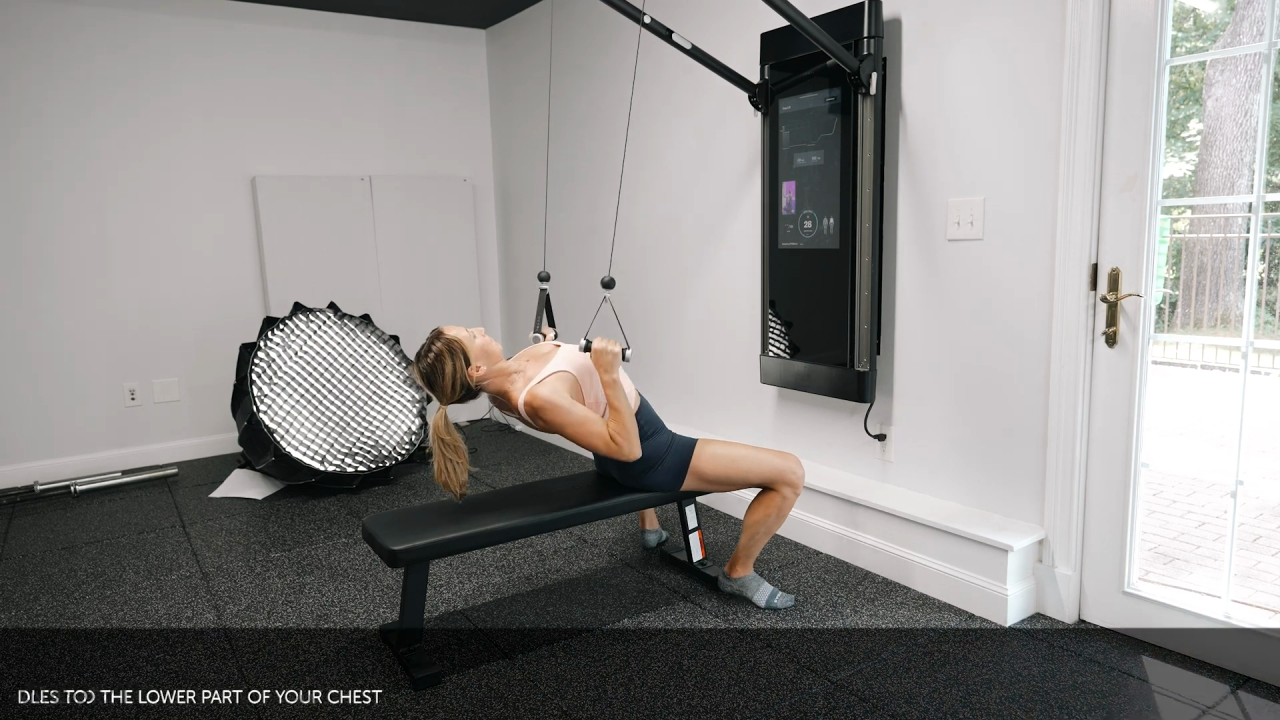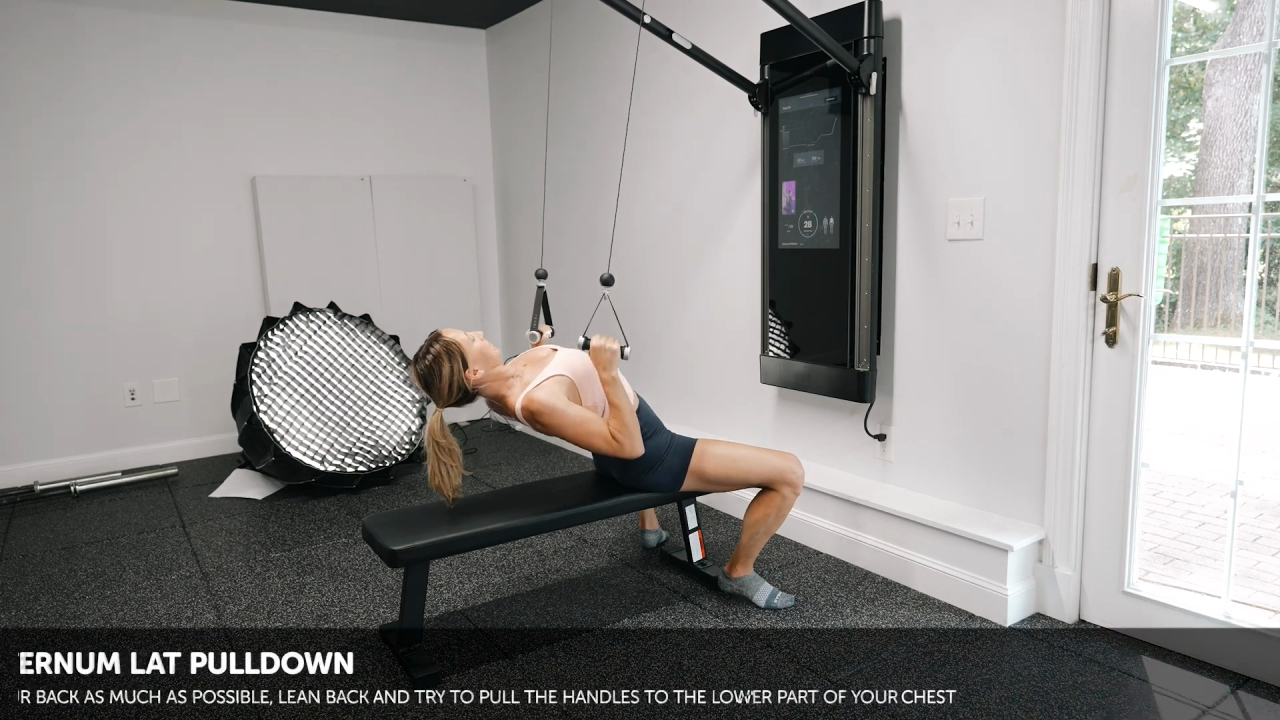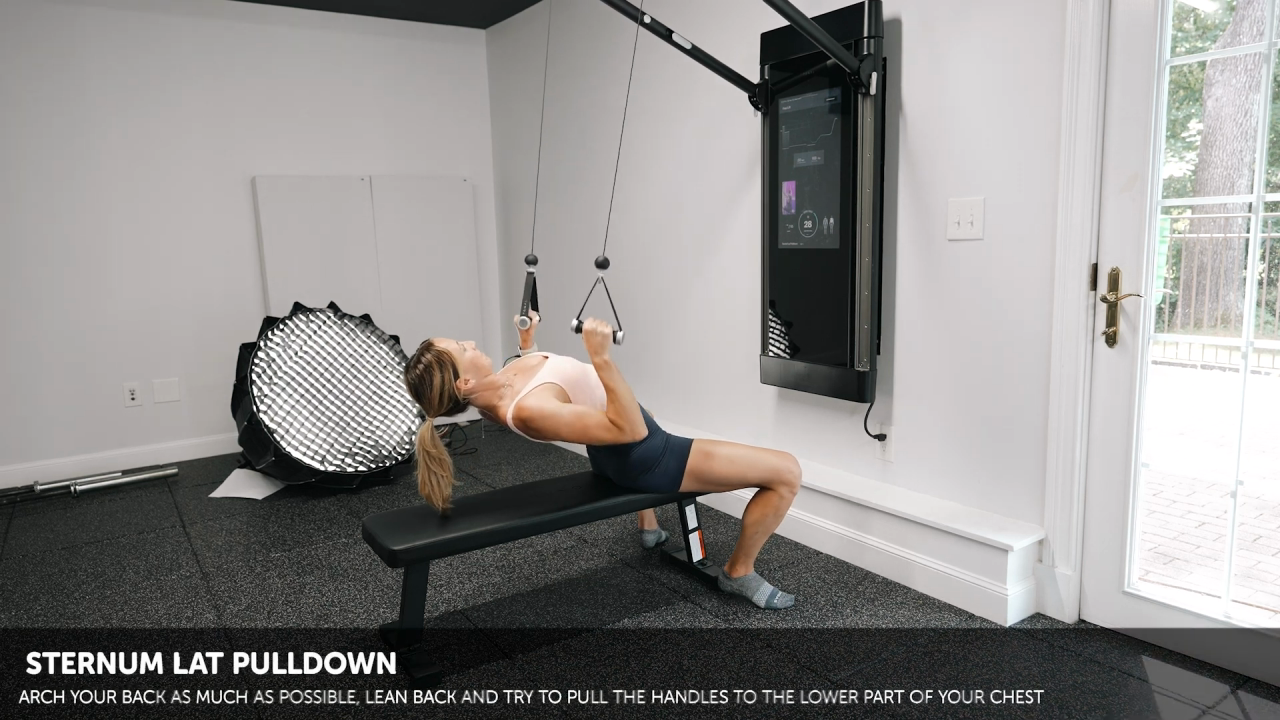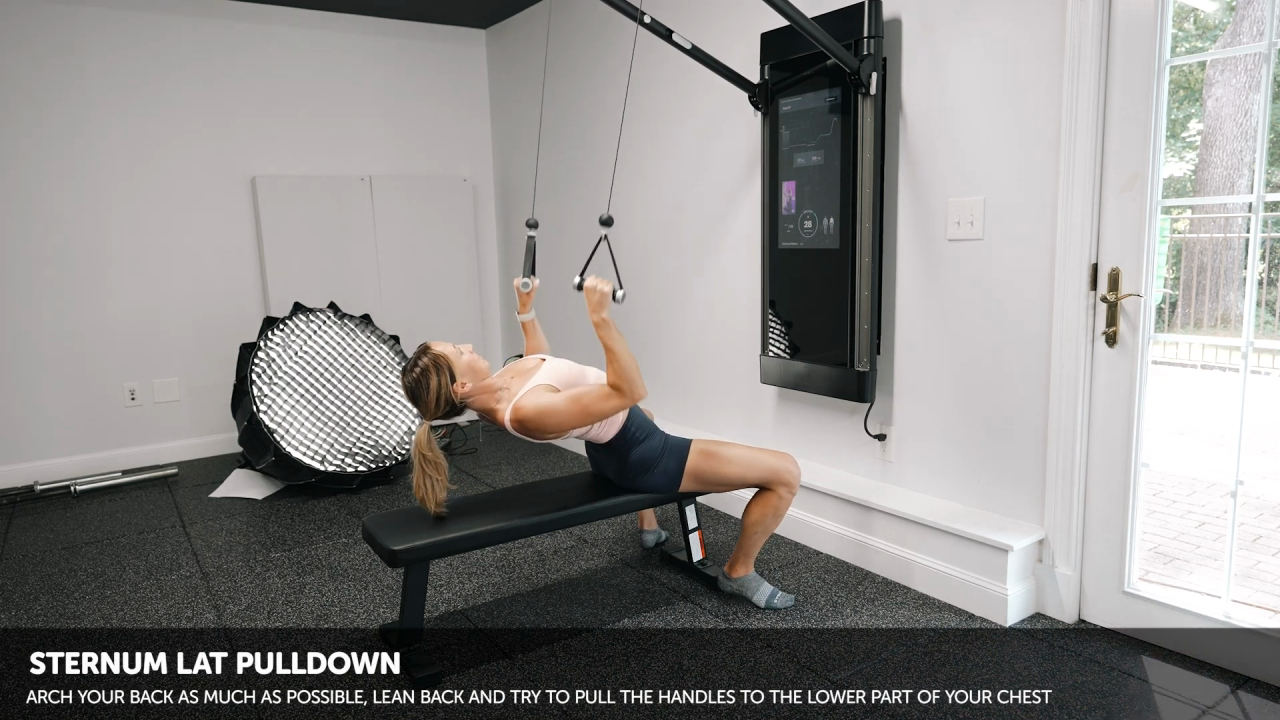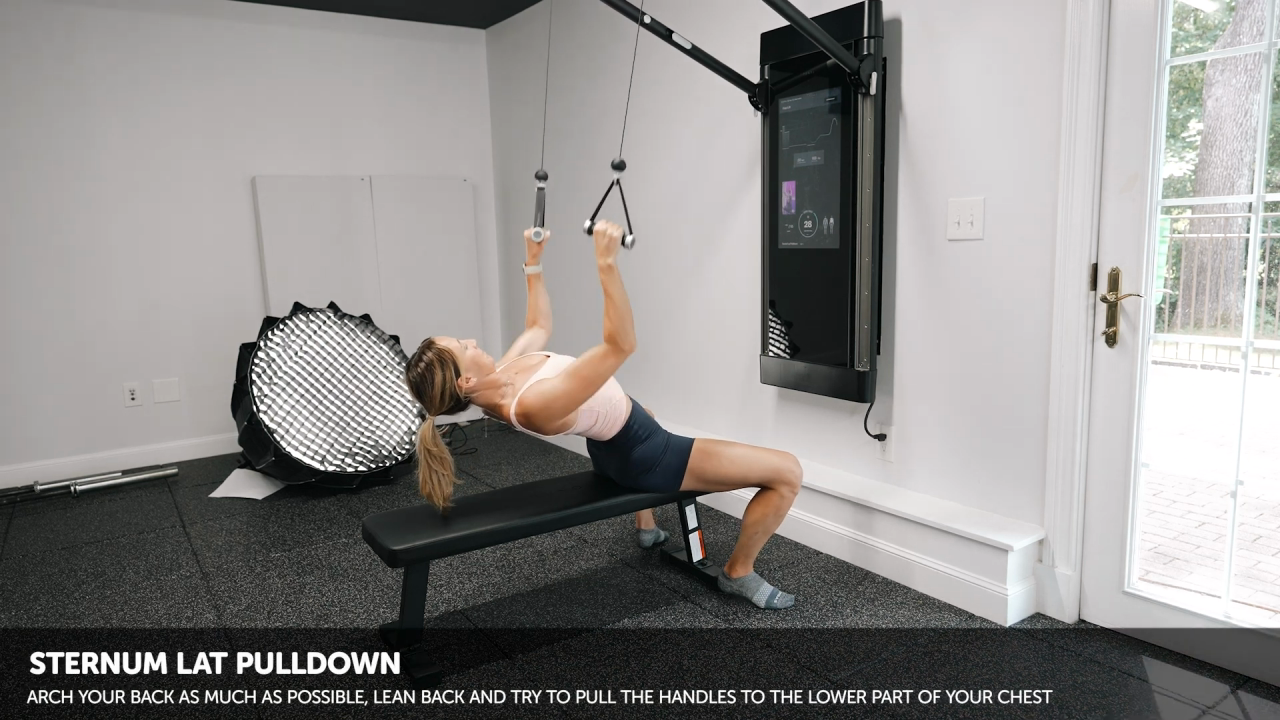
dt=0.3s
person 1, frame 1
left shoulder: (505, 381)
right shoulder: (539, 397)
right elbow: (629, 448)
left wrist: (542, 345)
right wrist: (608, 373)
left hip: (626, 446)
right hip: (648, 456)
right knee: (789, 473)
left ankle: (649, 527)
right ankle: (739, 574)
person 1, frame 2
left shoulder: (503, 385)
right shoulder: (535, 403)
right elbow: (630, 444)
left wrist: (537, 348)
right wrist: (607, 370)
left hip: (614, 452)
right hip: (649, 457)
right knee: (789, 472)
left ankle: (649, 526)
right ankle: (739, 573)
person 1, frame 3
left shoulder: (496, 391)
right shoulder: (527, 409)
right elbow: (631, 428)
left wrist: (526, 343)
right wrist: (601, 356)
left hip: (612, 452)
right hip: (642, 458)
right knee: (786, 472)
left ankle: (649, 526)
right ankle: (739, 573)
person 1, frame 4
left shoulder: (494, 391)
right shoulder: (525, 412)
left elbow: (538, 362)
right elbow: (630, 391)
left wrist: (525, 310)
right wrist: (600, 316)
left hip: (618, 446)
right hip: (640, 458)
left knee: (644, 413)
right knee: (785, 472)
left ankle: (648, 528)
right ankle: (738, 574)
person 1, frame 5
left shoulder: (499, 381)
right shoulder: (532, 405)
left elbow: (538, 327)
right elbow: (621, 345)
left wrist: (533, 262)
right wrist: (606, 262)
left hip: (616, 448)
right hip: (644, 458)
left knee: (643, 407)
right knee: (787, 472)
left ankle: (646, 526)
right ankle: (738, 573)
